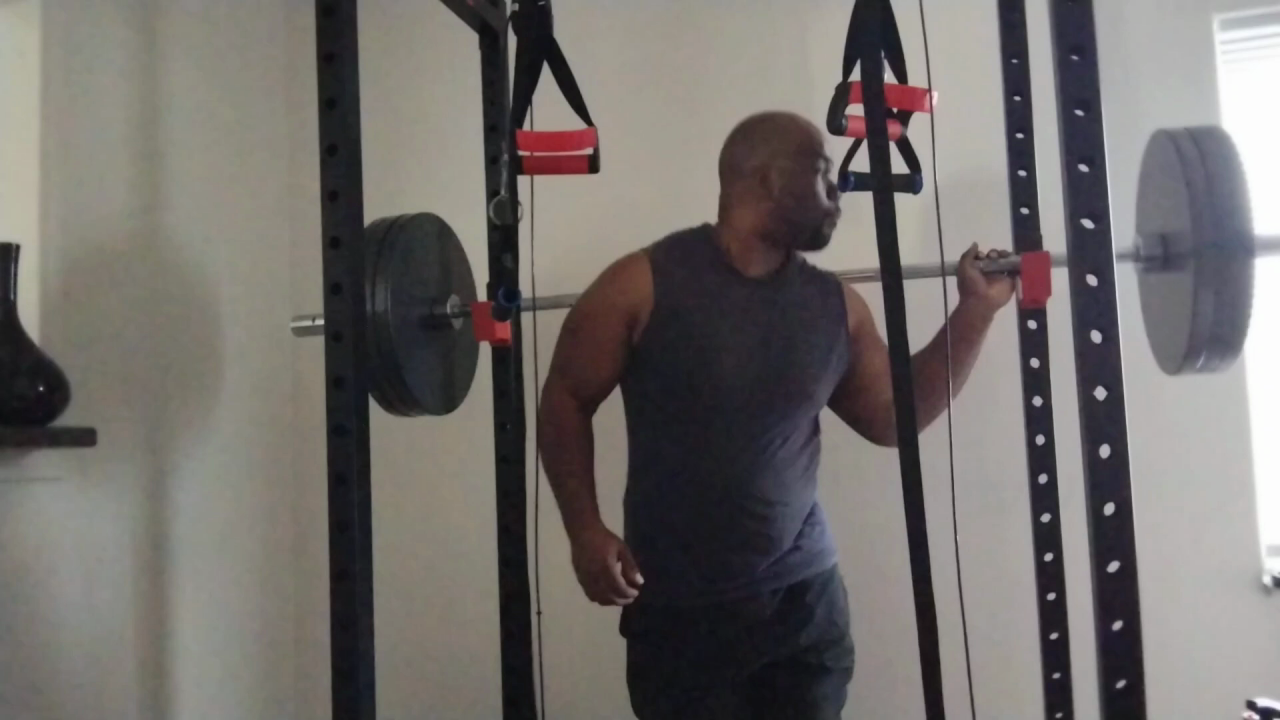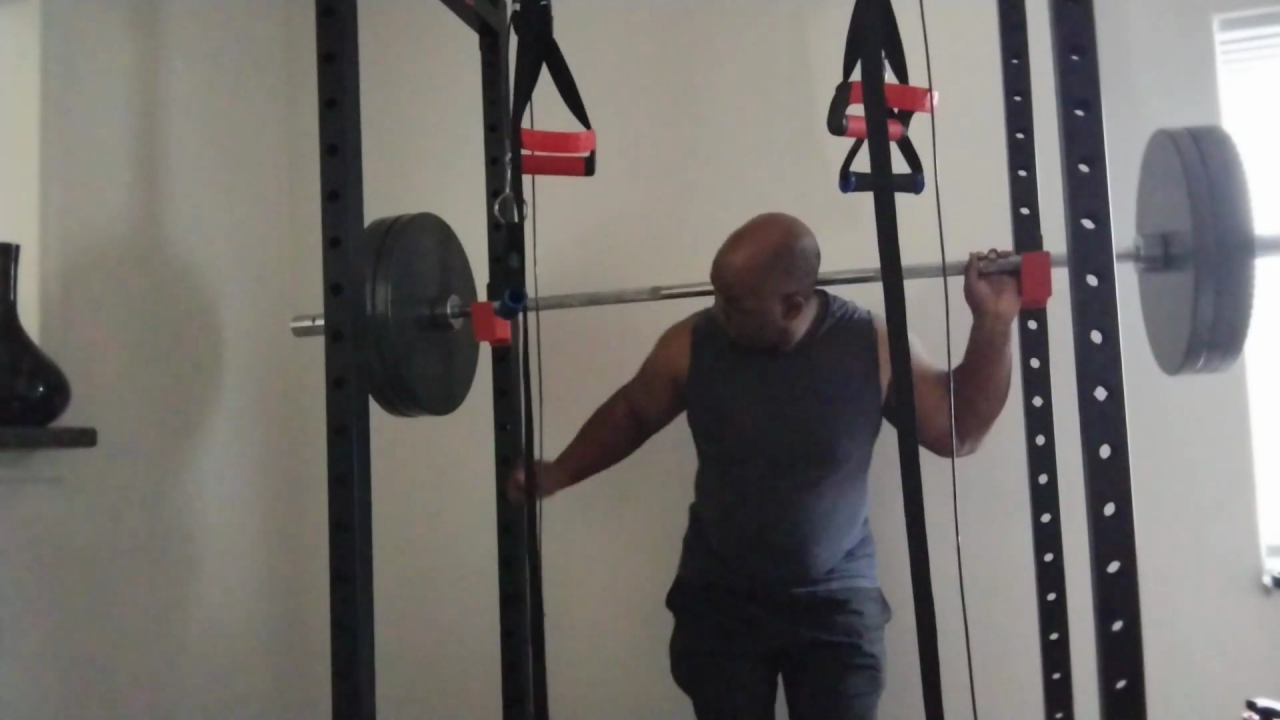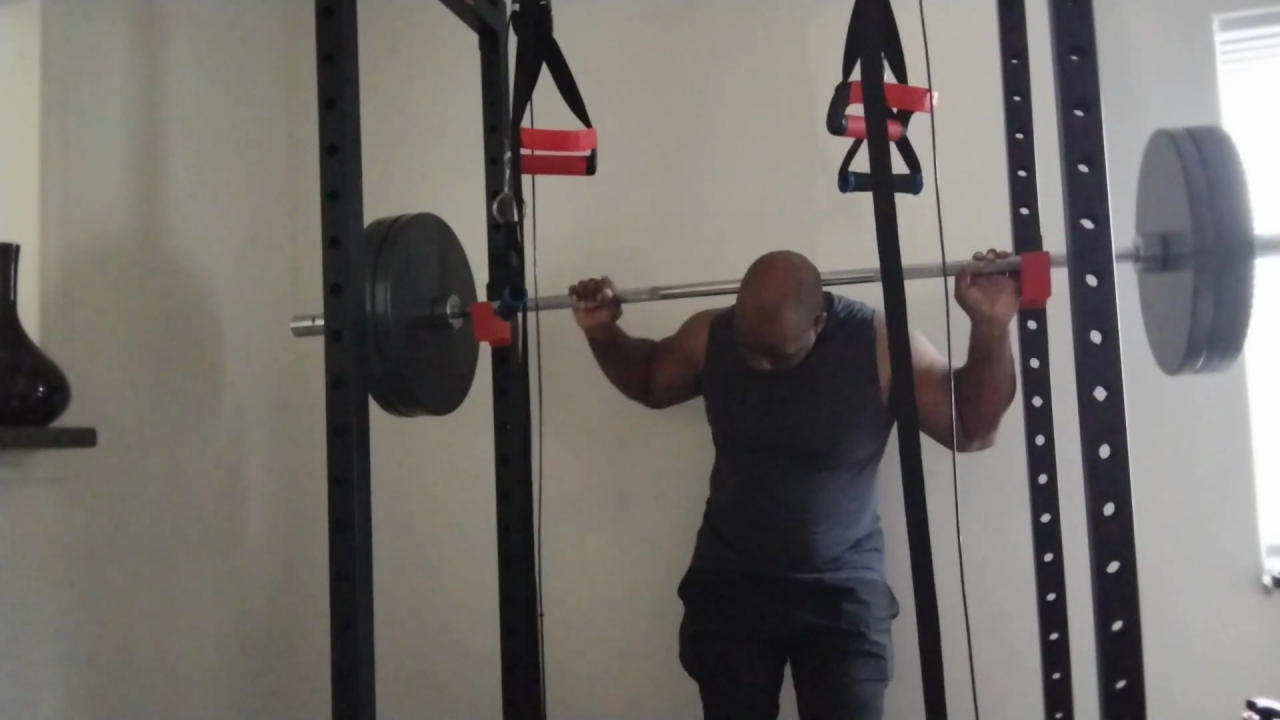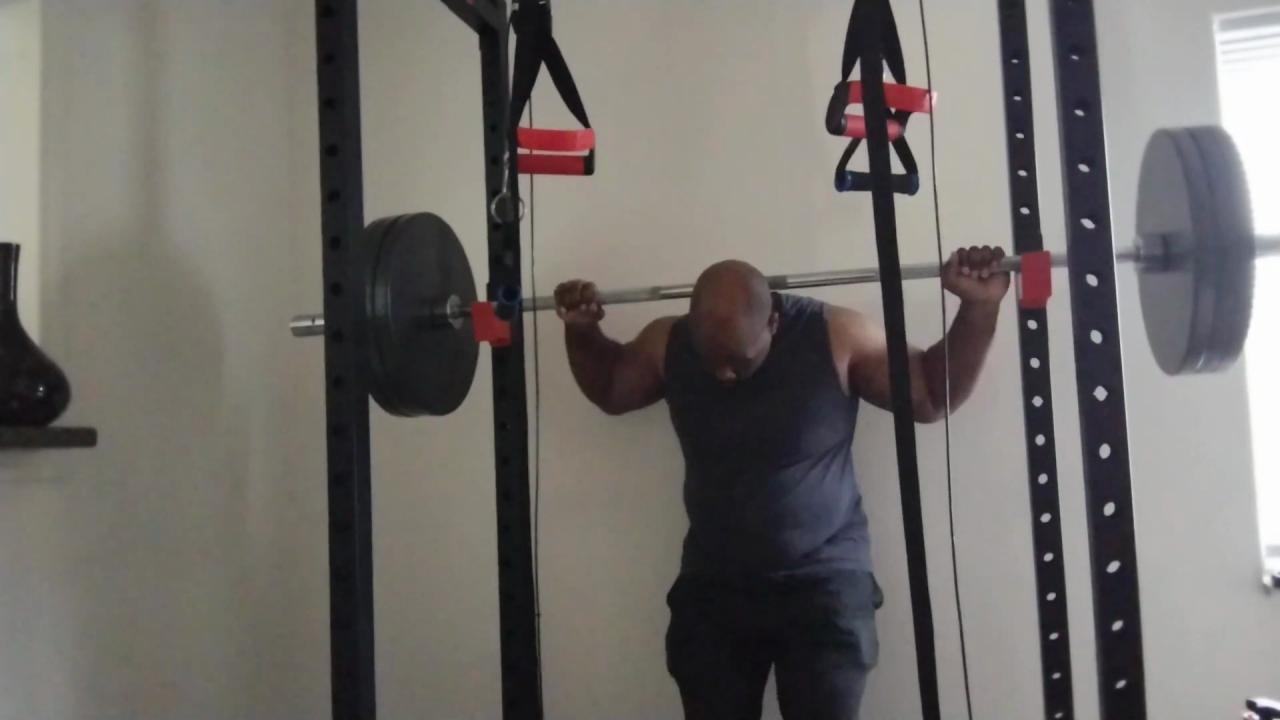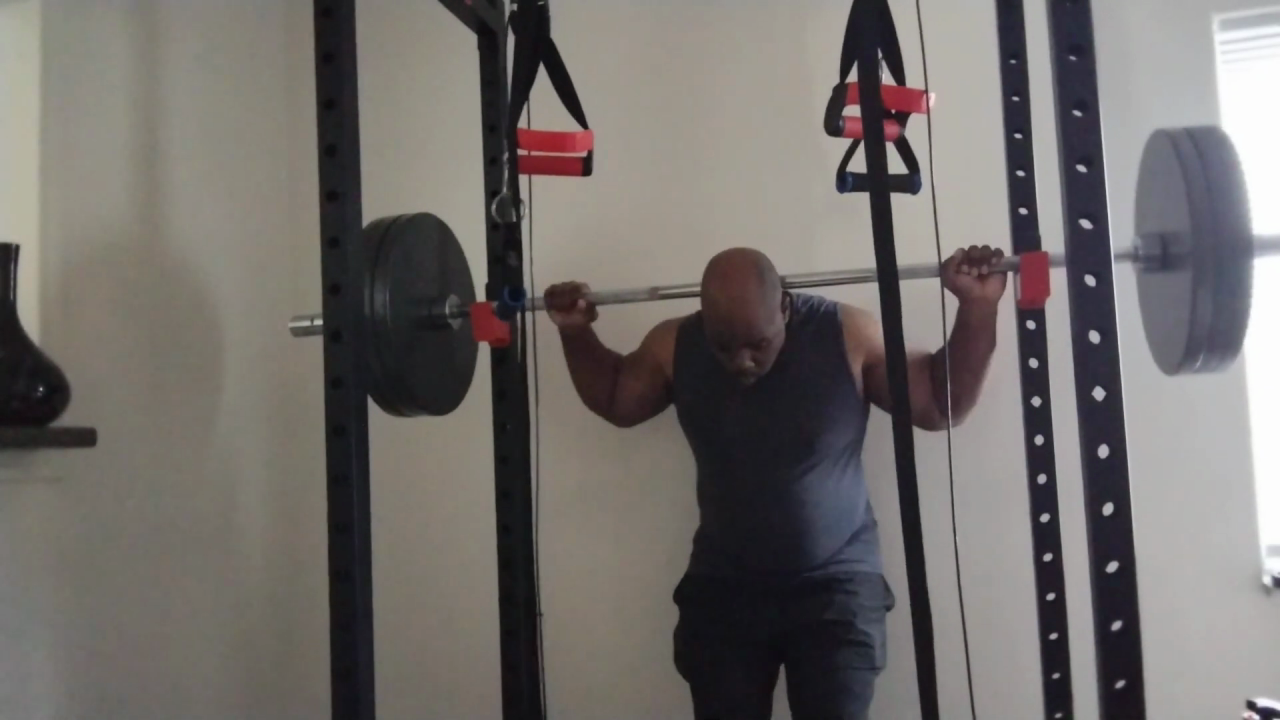
dt=1s
person 1, frame 1
left shoulder: (834, 303)
right shoulder: (643, 285)
left elbow: (894, 415)
right elbow: (565, 400)
left wrist: (976, 307)
right wrist: (585, 529)
left hip: (801, 592)
right hip: (679, 599)
person 1, frame 2
left shoulder: (873, 346)
right shoulder: (691, 345)
left elbow: (960, 431)
right elbow: (632, 413)
left wrist: (993, 323)
right wrist: (557, 472)
left hip: (834, 600)
right hip: (718, 598)
person 1, frame 3
left shoulder: (881, 345)
right shoulder: (709, 336)
left elbow: (971, 428)
right elbow: (648, 382)
left wrist: (991, 327)
right wrist: (603, 333)
left hip: (841, 590)
right hip: (728, 585)
person 1, frame 4
left shoulder: (837, 336)
right shoulder: (669, 343)
left elbow: (932, 396)
right elbow: (610, 390)
left wrist: (978, 308)
right wrist: (581, 331)
left hip: (823, 583)
right hip: (713, 586)
person 1, frame 5
left shoulder: (849, 336)
right shoulder: (675, 345)
left elbow: (943, 405)
right elbow: (615, 401)
left wrist: (977, 308)
right wrist: (576, 333)
left hip: (835, 586)
right hip: (723, 589)
